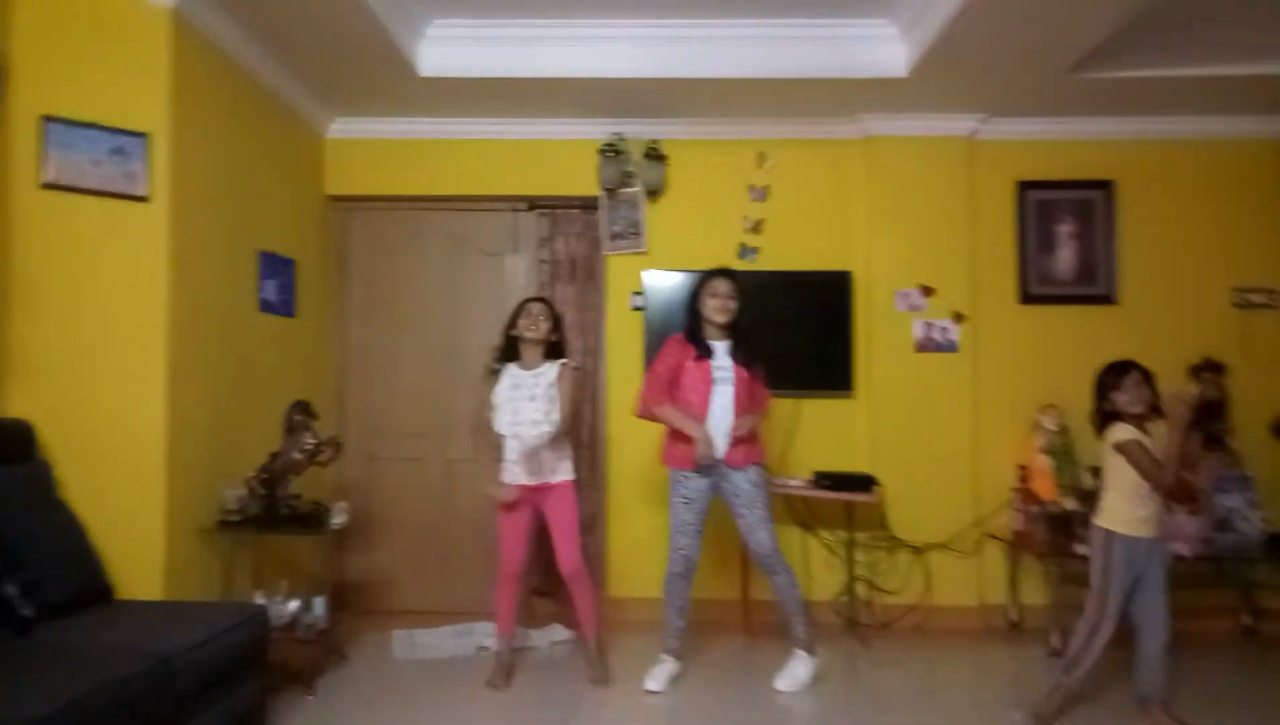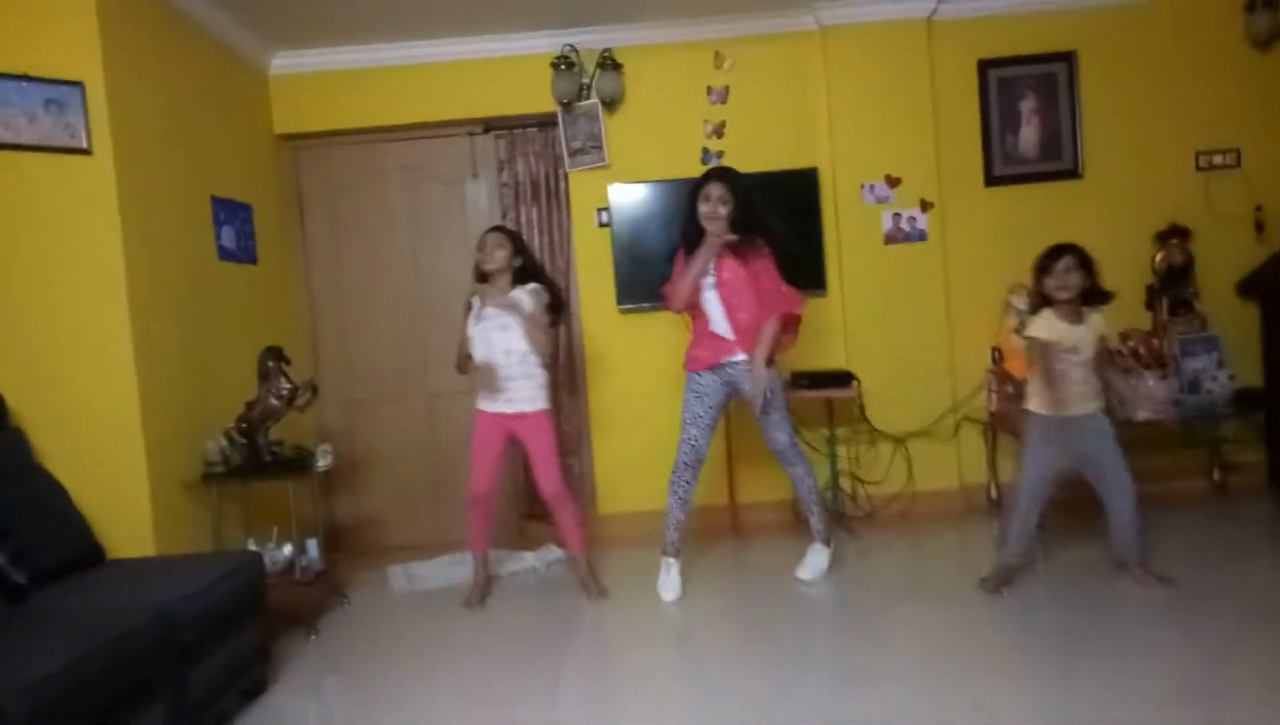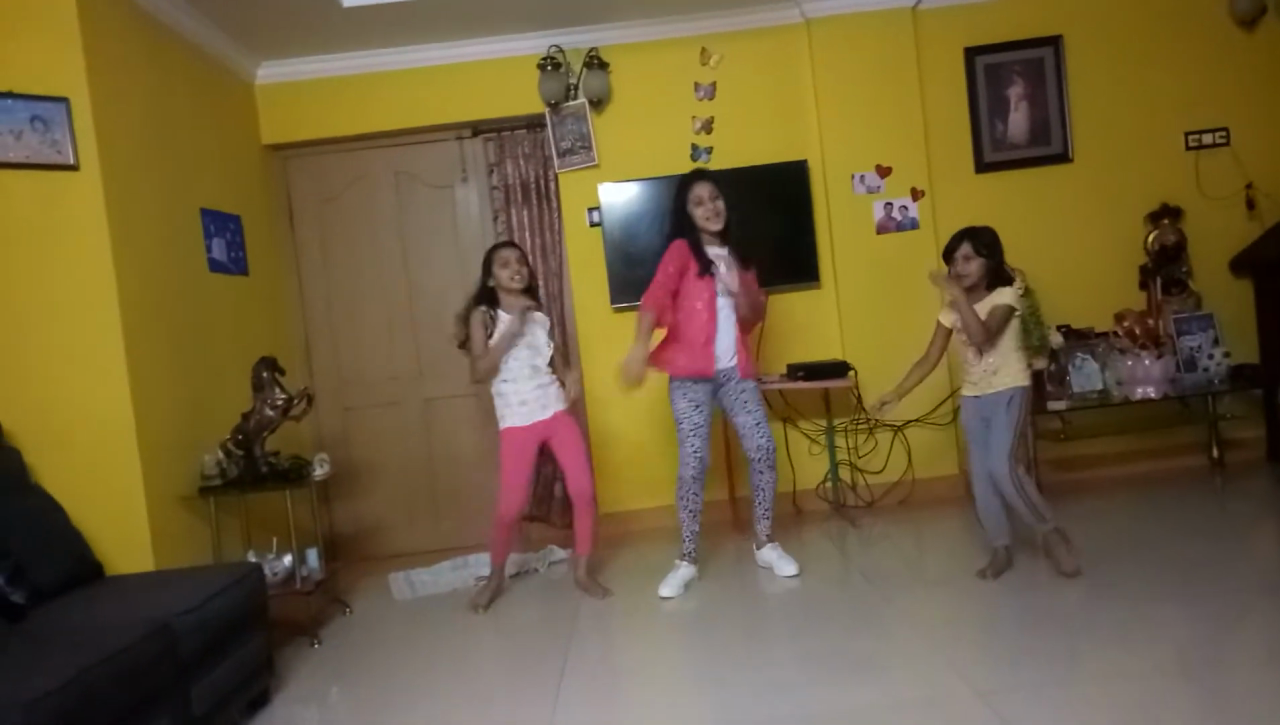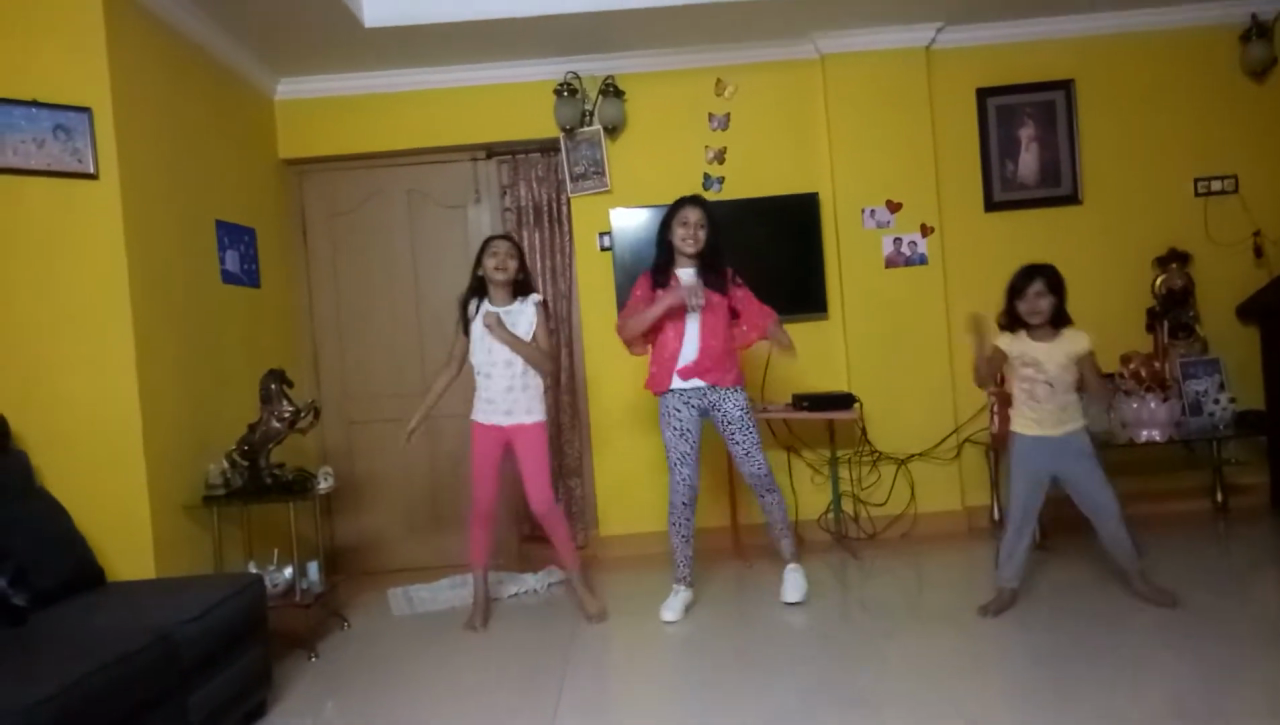
dt=0.7s
person 1, frame 1
left shoulder: (744, 353)
right shoulder: (679, 347)
left elbow: (758, 404)
right elbow: (650, 401)
left wrist: (751, 421)
right wrist: (693, 429)
left hip: (741, 464)
right hip: (690, 466)
left knee: (765, 550)
right knee: (681, 559)
left ankle: (803, 648)
right ankle: (669, 656)
person 1, frame 2
left shoulder: (753, 247)
right shoulder: (690, 252)
left elbow: (778, 304)
right elbow: (678, 301)
left wrist: (761, 360)
right wrist: (707, 250)
left hip: (751, 363)
right hip: (707, 366)
left knee: (785, 447)
right knee: (688, 457)
left ankle: (821, 541)
right ankle: (670, 558)
person 1, frame 3
left shoulder: (735, 255)
right shoulder: (680, 252)
left elbow: (751, 316)
right elbow: (655, 299)
left wrist: (740, 283)
right wrist: (640, 348)
left hip: (737, 371)
right hip: (691, 374)
left knee: (762, 452)
right knee: (693, 466)
left ankle: (766, 544)
right ankle: (687, 561)
person 1, frame 4
left shoulder: (721, 277)
right shoulder: (652, 281)
left elbow: (755, 315)
right elbow: (628, 332)
left wrist: (777, 333)
right wrist: (666, 303)
left hip: (723, 388)
right hip: (677, 394)
left knee: (758, 473)
right knee: (683, 489)
left ankle: (791, 562)
right ankle: (681, 586)
person 2, frame 1
left shoulder: (562, 370)
right shoulder: (502, 374)
left elbow: (565, 424)
right elbow: (492, 432)
left wrist: (542, 447)
right wrist: (497, 481)
left hip: (557, 480)
right hip: (515, 482)
left knee: (572, 566)
right knee: (510, 568)
left ankle: (593, 651)
right ankle: (504, 655)
person 2, frame 2
left shoulder: (531, 293)
right shoulder: (475, 304)
left elbow: (543, 343)
right elbow: (460, 359)
left wrist: (515, 306)
right wrist: (475, 365)
left hip: (530, 407)
right hip: (488, 409)
left knee: (552, 488)
right knee: (478, 492)
left ankle: (584, 568)
right ankle: (481, 573)
person 2, frame 3
left shoulder: (539, 318)
right shoulder: (482, 316)
right elbow: (482, 371)
left wrist: (568, 373)
right wrist: (510, 332)
left hip: (557, 413)
right hip: (516, 423)
left knee: (583, 492)
right knee: (510, 508)
left ankle: (583, 571)
right ankle: (495, 578)
person 2, frame 4
left shoulder: (532, 307)
right shoulder: (472, 311)
left elbow: (546, 363)
right elbow: (454, 366)
left wrist: (507, 336)
right wrist: (422, 411)
left hip: (529, 419)
right hip: (486, 421)
left knee: (543, 503)
right knee: (481, 507)
left ankle: (578, 584)
right ankle: (480, 593)
person 3, frame 1
left shoulder: (1146, 434)
right shoulder: (1121, 435)
left elbow: (1174, 487)
right elbow: (1165, 483)
right wrist: (1177, 428)
left hip: (1150, 541)
right hip: (1117, 538)
left knee: (1155, 626)
right knee: (1101, 618)
right ankle: (1063, 687)
person 3, frame 2
left shoulder: (1095, 321)
right shoulder: (1040, 326)
left elbow: (1100, 368)
right elbow: (1048, 380)
right wrist: (1066, 431)
left hip: (1090, 419)
right hip: (1046, 421)
left knee: (1122, 489)
right knee: (1030, 496)
left ankle: (1132, 560)
right ankle: (1006, 563)
person 3, frame 3
left shoulder: (1005, 296)
right shoulder: (951, 309)
left elbow: (982, 339)
right elbow: (929, 359)
left wrist: (959, 297)
right wrist: (894, 395)
left hip: (1009, 393)
right hip: (973, 399)
left knee: (1003, 468)
right knee: (980, 478)
left ankle: (1051, 533)
right ankle: (1000, 549)
person 3, frame 4
left shoulder: (1074, 340)
right shoulder: (1008, 342)
left elbow: (1093, 382)
right elbow: (984, 381)
right wrist: (980, 343)
left hip: (1071, 438)
right hip: (1028, 442)
left knee: (1106, 509)
right knee: (1019, 516)
left ankle: (1135, 577)
right ankle: (1006, 587)
